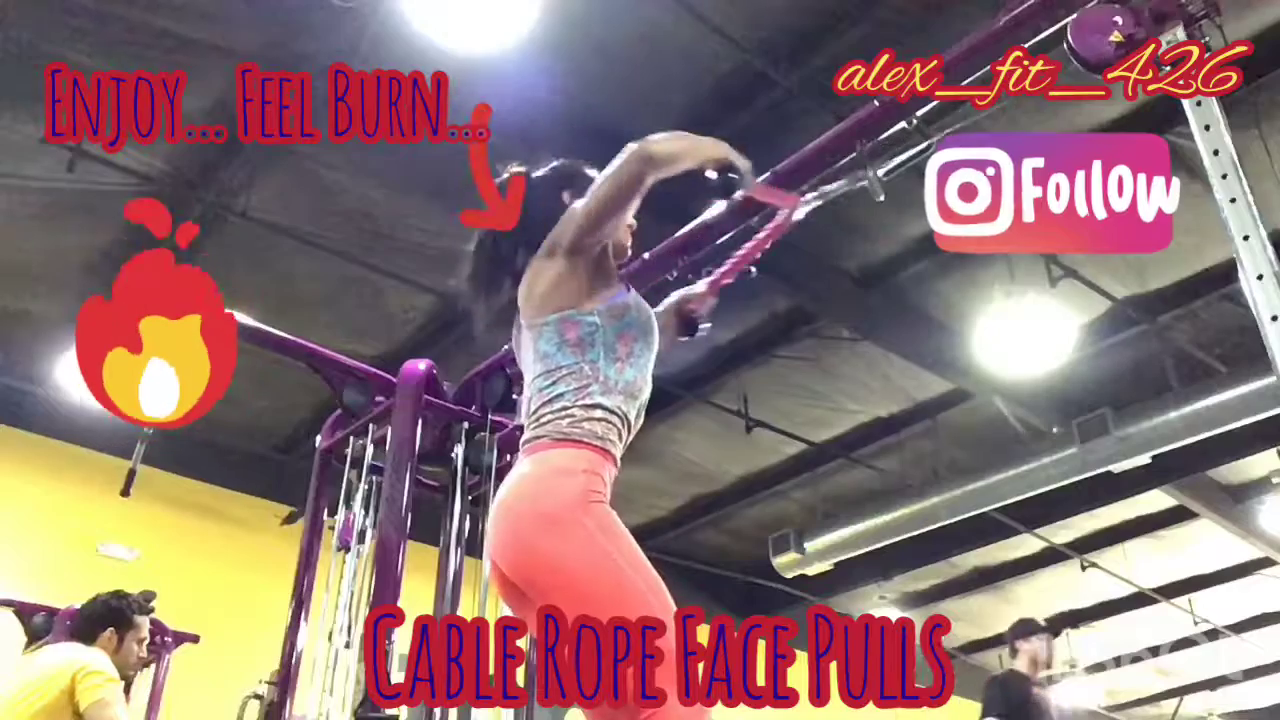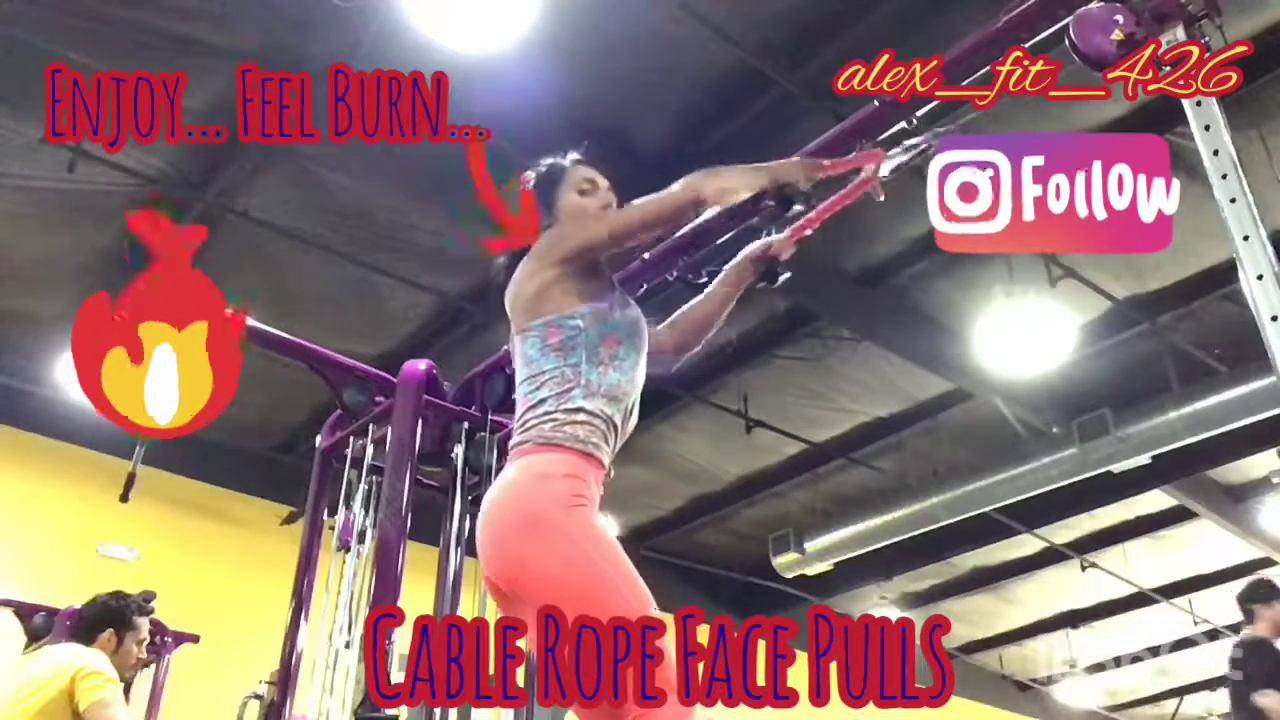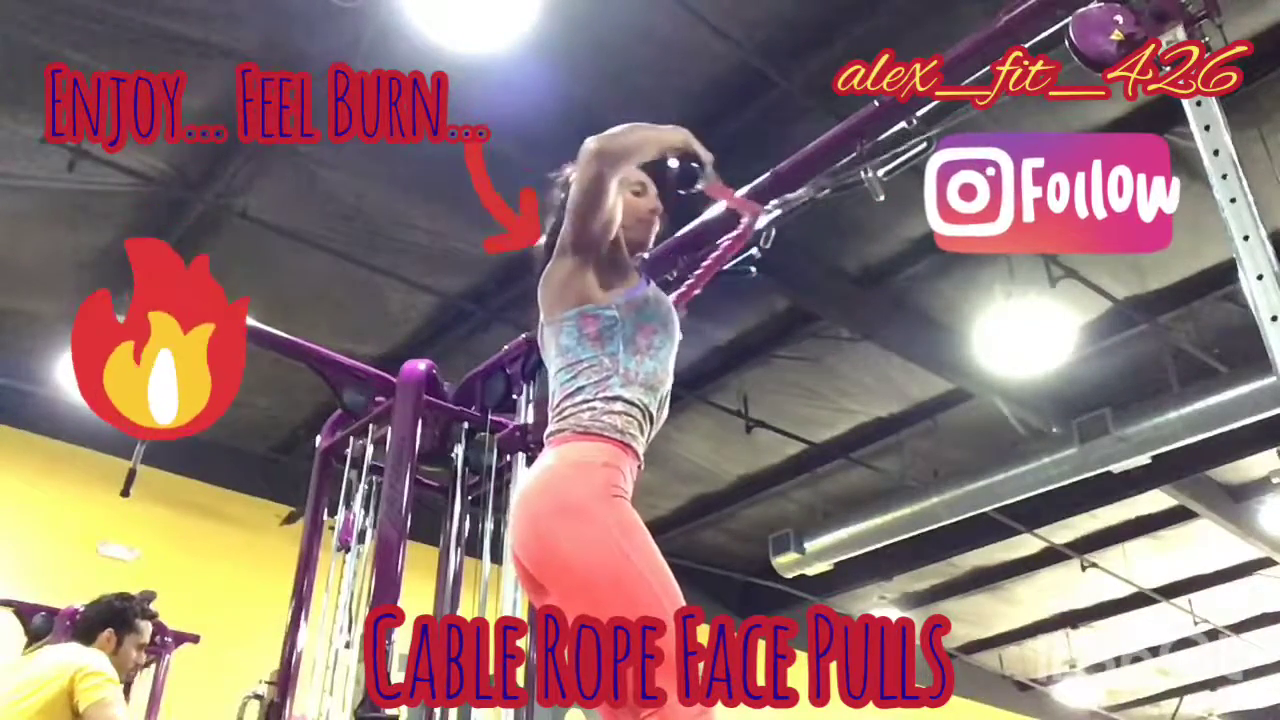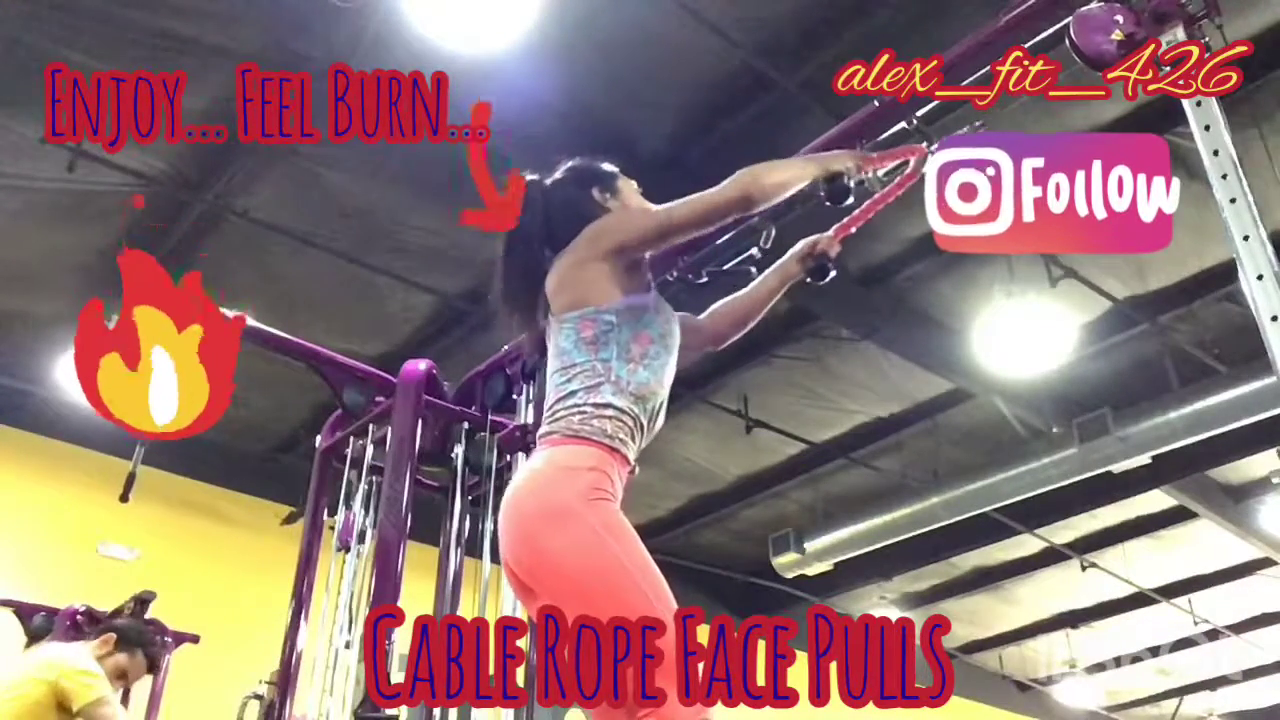
dt=1s
person 1, frame 1
left shoulder: (552, 296)
right shoulder: (568, 251)
right elbow: (643, 159)
left wrist: (666, 316)
right wrist: (718, 152)
left hip: (533, 508)
right hip: (559, 497)
person 1, frame 2
left shoulder: (594, 304)
right shoulder: (555, 254)
left elbow: (669, 344)
right elbow: (689, 194)
left wrist: (750, 262)
right wrist: (774, 174)
left hip: (534, 512)
right hip: (542, 502)
person 1, frame 3
left shoulder: (606, 290)
right shoulder: (585, 253)
right elbow: (599, 156)
left wrist: (659, 316)
right wrist: (675, 139)
left hip: (559, 500)
right hip: (579, 489)
person 1, frame 4
left shoulder: (616, 297)
right shoulder: (600, 243)
left elbow: (711, 329)
right elbow: (740, 193)
left wrist: (795, 263)
right wrist: (826, 162)
left hip: (551, 504)
right hip: (567, 494)
